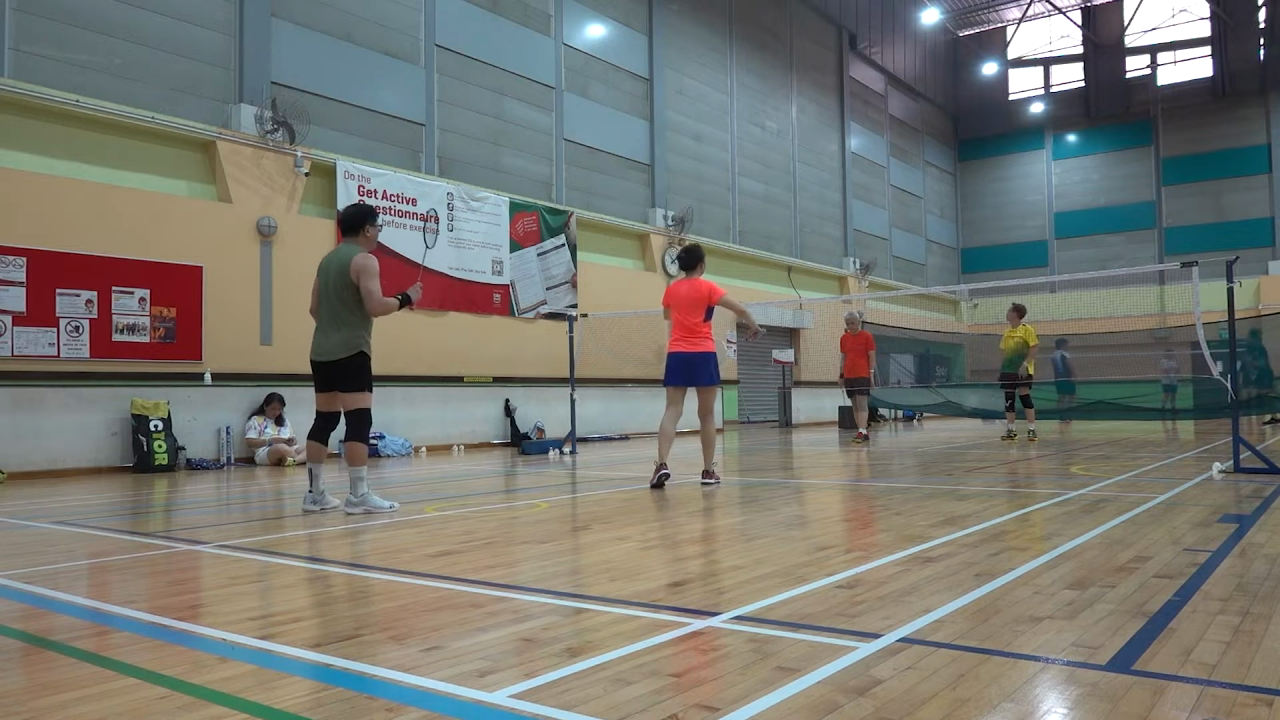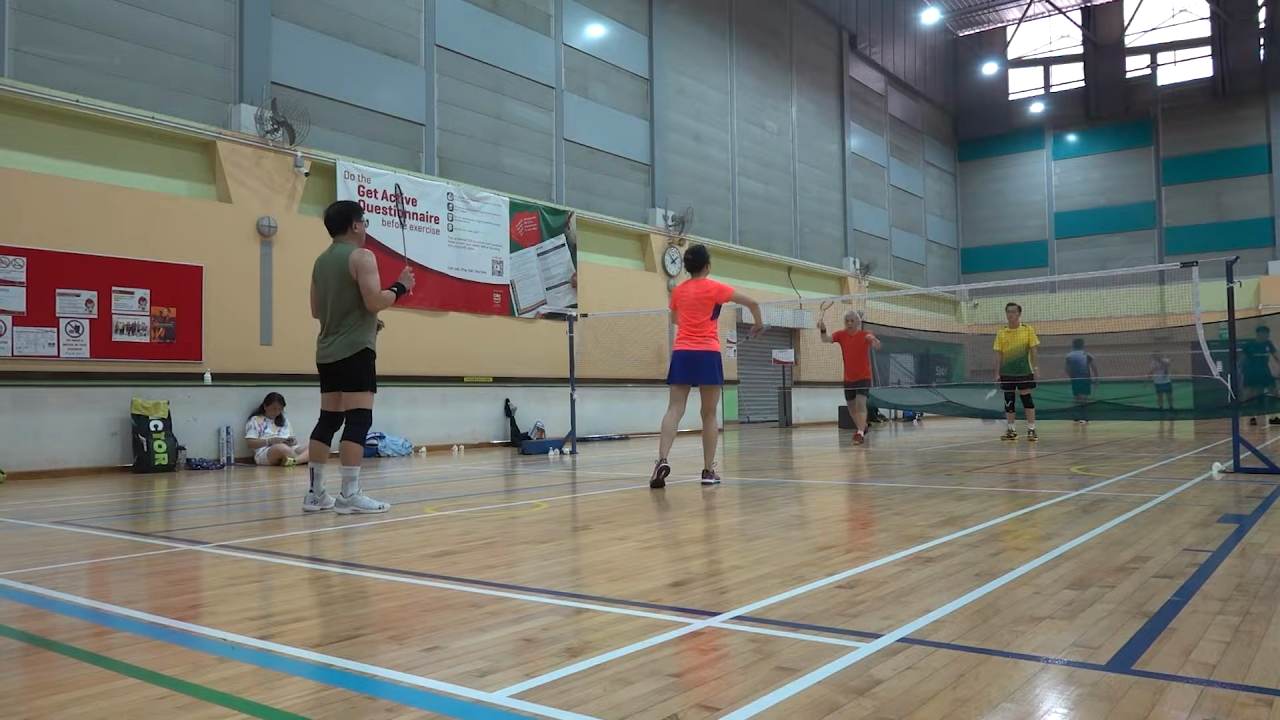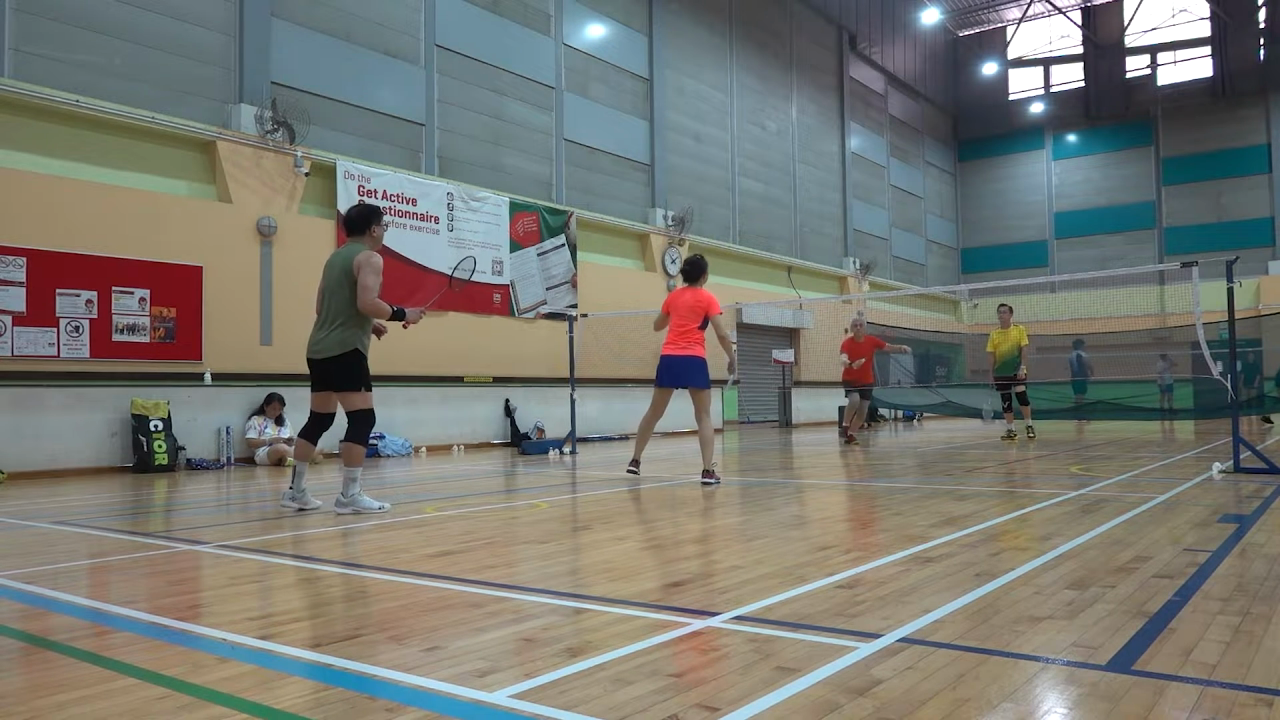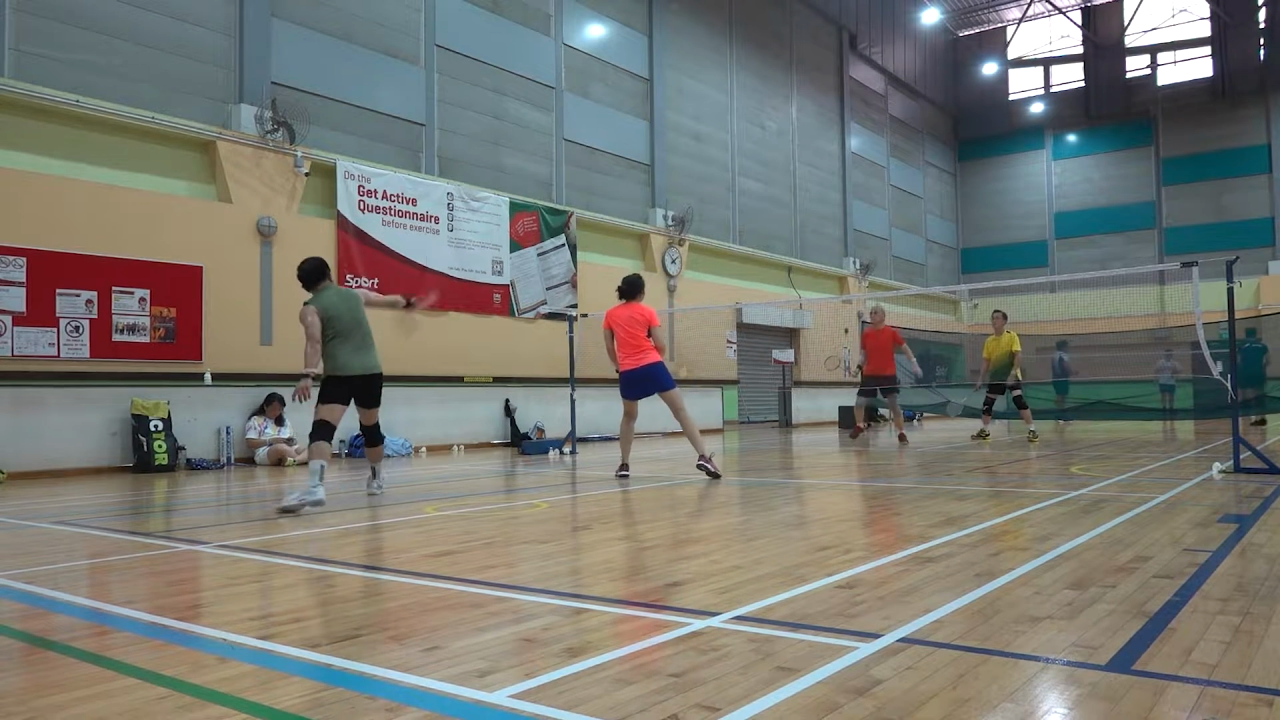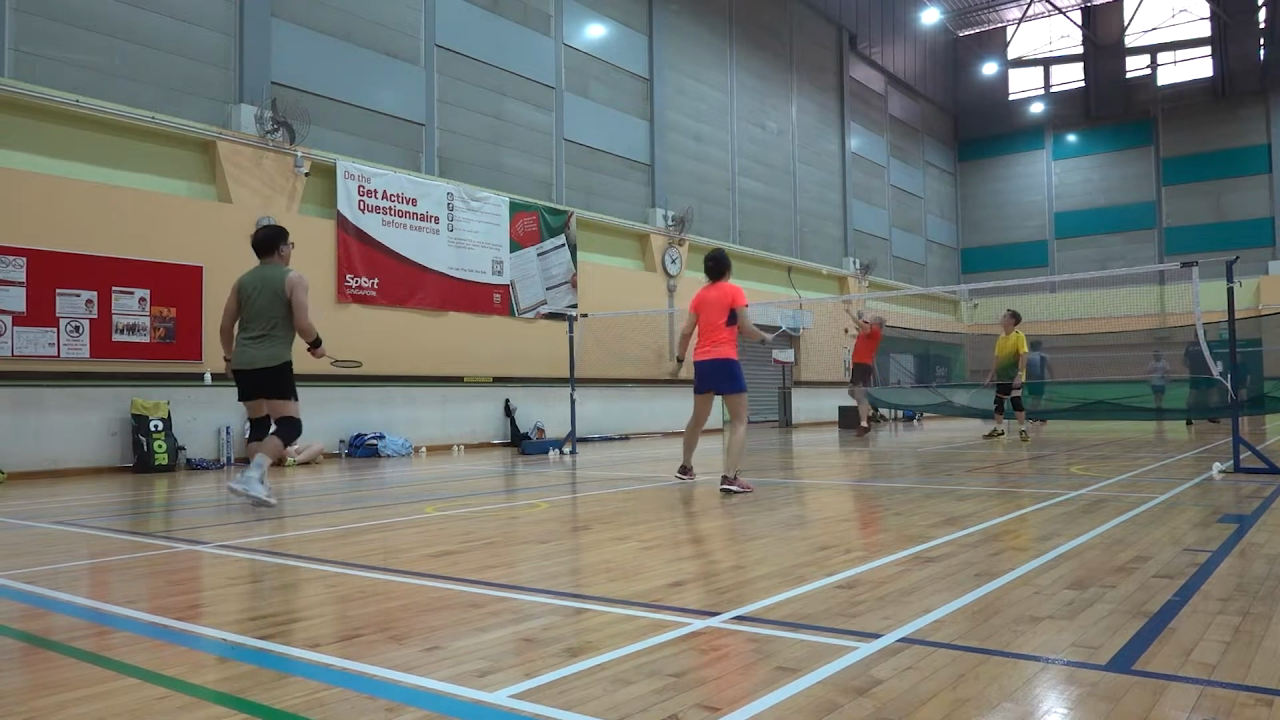
dt=1s
person 1, frame 1
left shoulder: (327, 259)
right shoulder: (365, 260)
right elbow: (375, 307)
right wrist: (407, 298)
left hip: (321, 352)
right hip: (350, 352)
left knee: (324, 420)
right knee: (359, 421)
left ankle: (315, 493)
right ankle: (359, 495)
person 1, frame 2
left shoulder: (321, 261)
right shoulder: (361, 256)
right elbow: (375, 301)
right wrist: (401, 286)
left hip: (327, 352)
right hip: (355, 350)
left knee: (328, 420)
right knee: (358, 420)
left ankle: (315, 492)
right ankle: (349, 495)
person 1, frame 3
left shoulder: (334, 258)
right shoulder: (369, 258)
right elbow: (367, 303)
right wrist: (402, 314)
left hip: (318, 349)
right hip: (346, 350)
left knee: (318, 420)
right knee: (362, 420)
left ankle: (295, 490)
right ankle: (350, 495)
person 1, frame 4
left shoulder: (310, 308)
right shoulder: (355, 295)
left elbow: (314, 341)
right elbow: (389, 300)
left wrist: (308, 375)
right wrist: (409, 302)
left hip: (339, 375)
right hip: (371, 372)
left knee: (321, 430)
right knee: (370, 427)
left ankle: (315, 487)
right ankle: (376, 480)
person 1, frame 5
left shoulder: (242, 282)
right shoulder: (293, 280)
left elbow: (226, 327)
right elbow: (303, 324)
left wrist: (228, 357)
right wrist: (316, 345)
left hip: (244, 363)
right hip: (274, 363)
left knee: (259, 424)
right knee: (289, 426)
left ankle: (257, 483)
right ankle: (250, 478)
person 2, frame 1
left shoulder: (671, 289)
right shoulder: (707, 287)
right elbow: (739, 309)
right wrist: (754, 327)
left hip: (676, 355)
right hip: (703, 355)
left knee: (672, 412)
right knee: (706, 415)
left ankle: (662, 464)
right ankle: (708, 471)
person 2, frame 2
left shoulder: (678, 291)
right shoulder: (715, 288)
right elbow: (752, 302)
right wrist: (758, 324)
left hip: (682, 354)
right hip: (707, 355)
left knee: (675, 410)
right knee: (709, 414)
left ankle: (662, 461)
right ankle: (708, 471)
person 2, frame 3
left shoulder: (673, 296)
right shoulder: (707, 298)
left elbow: (657, 326)
right elbow: (722, 333)
right wrist: (732, 358)
left hip: (668, 359)
right hip: (693, 360)
left knee: (654, 412)
right knee: (703, 416)
left ankle: (635, 460)
right ankle: (708, 471)
person 2, frame 4
left shoulder: (610, 314)
right shoulder: (647, 312)
left elbow: (609, 347)
right elbow: (661, 345)
left hip: (628, 372)
right hip: (652, 366)
left knee: (629, 417)
right knee: (681, 413)
left ankle: (624, 464)
right ankle: (703, 457)
person 2, frame 5
left shoulder: (700, 295)
right shoulder: (734, 291)
left elbow: (686, 332)
right elbow: (746, 327)
left wrist: (679, 360)
right wrist: (763, 337)
left hip: (702, 361)
right hip: (725, 361)
left knee: (698, 418)
right knee: (739, 421)
left ankle: (685, 467)
right ankle: (729, 477)
